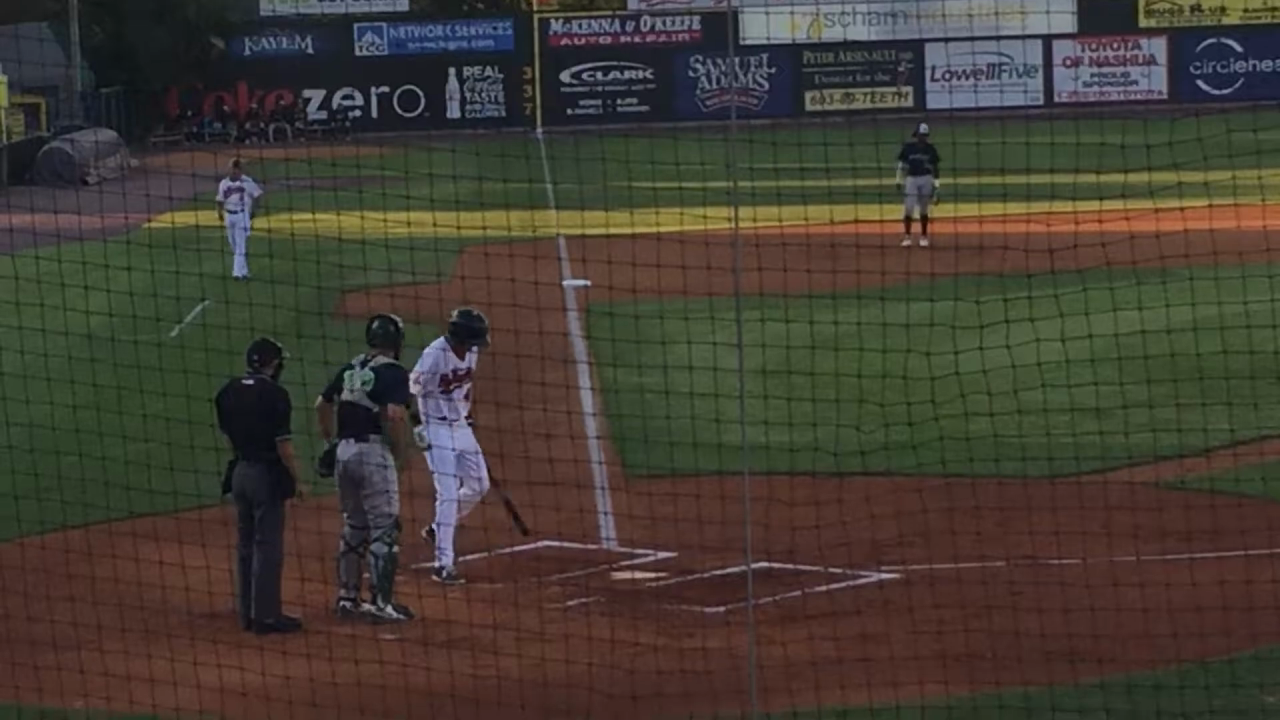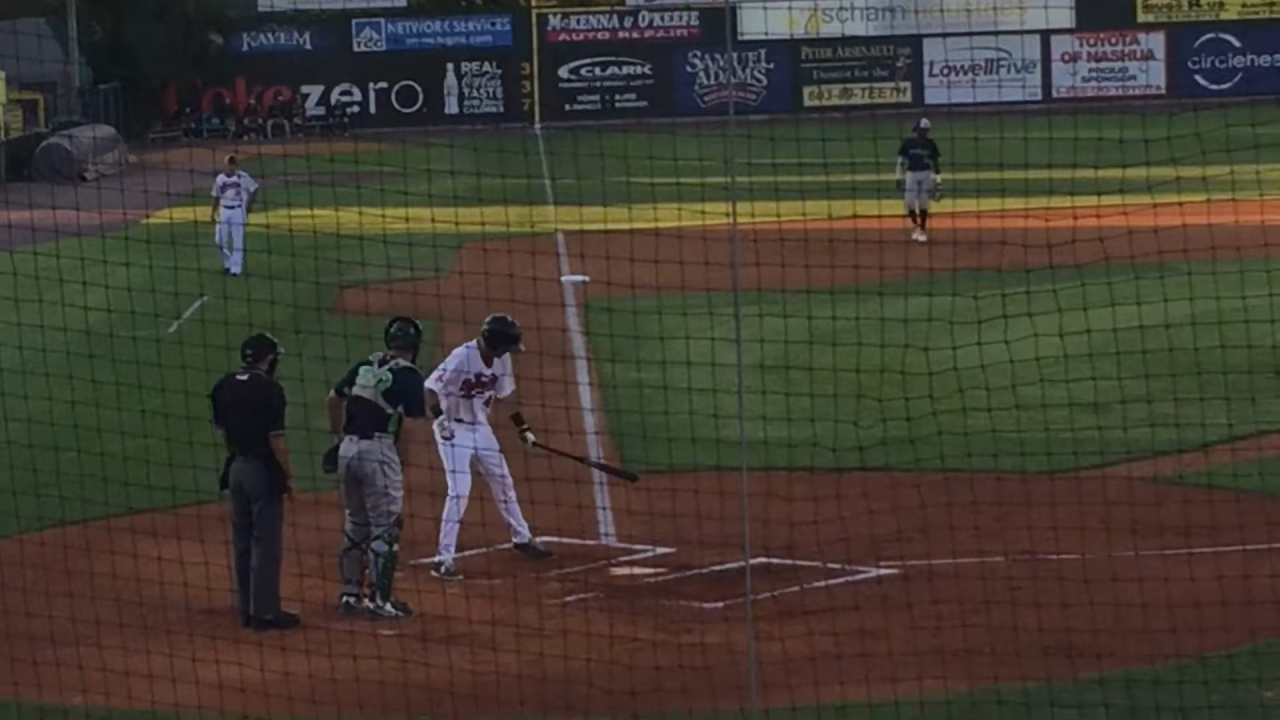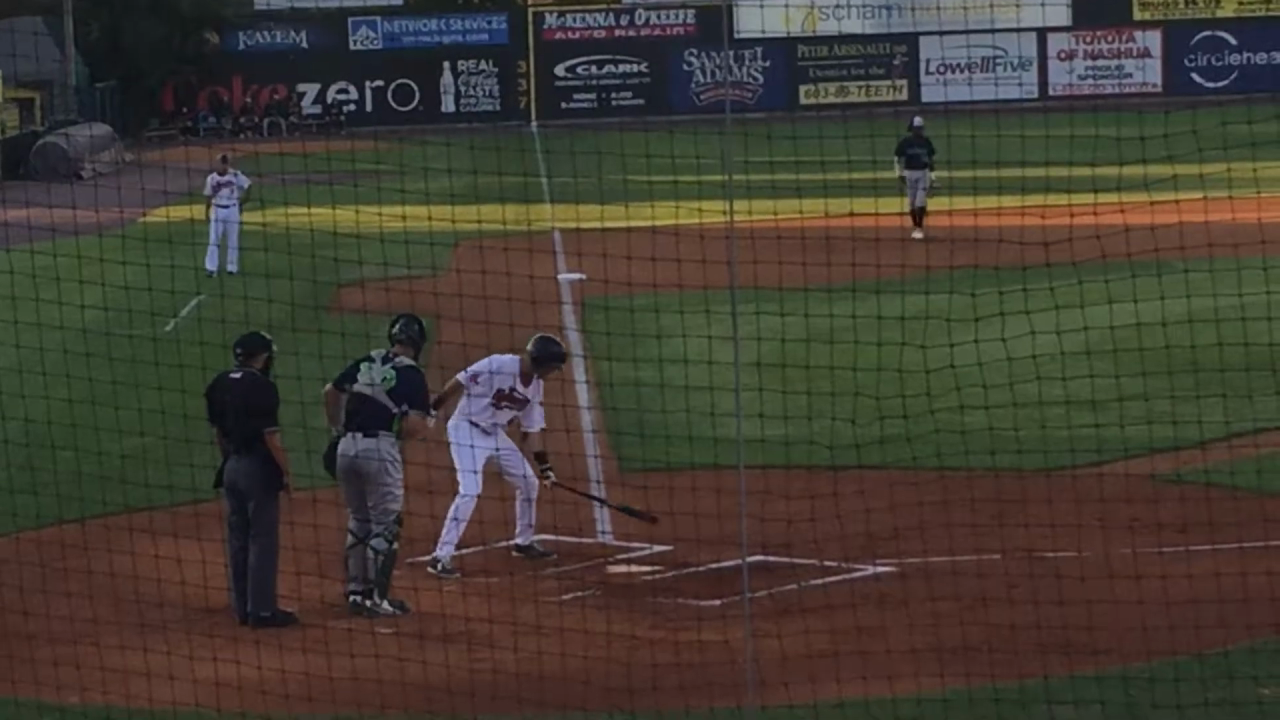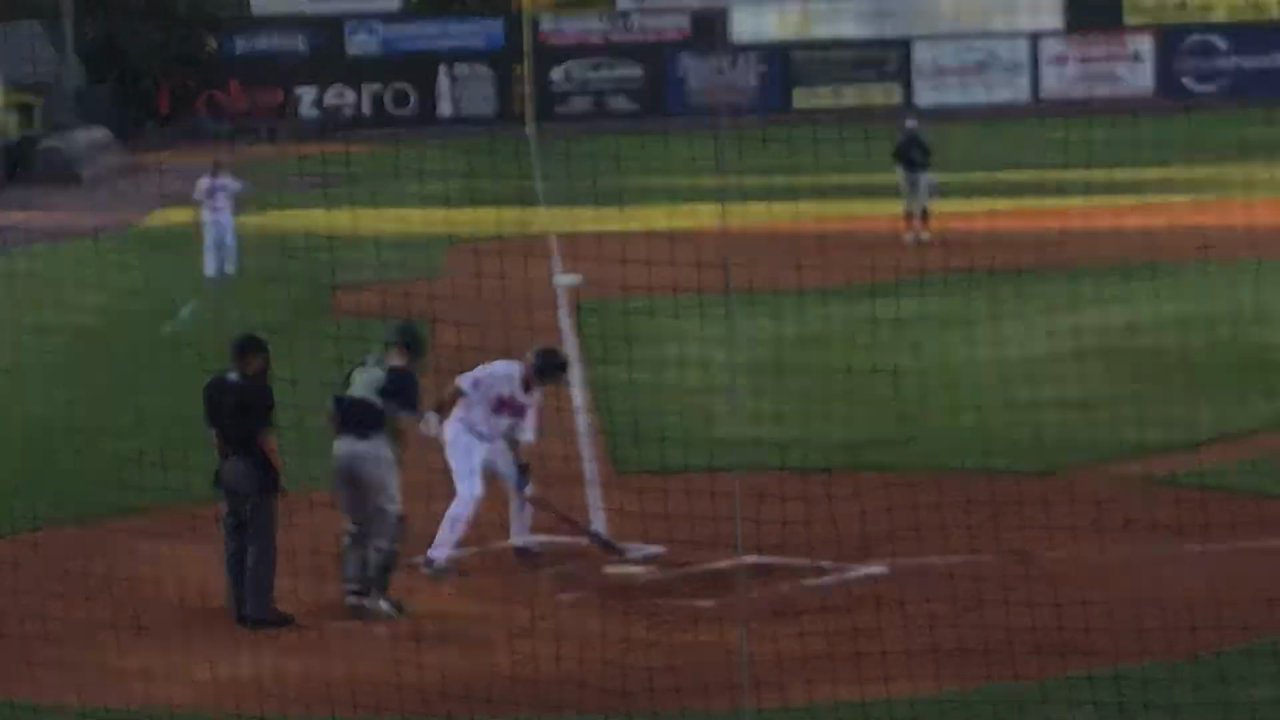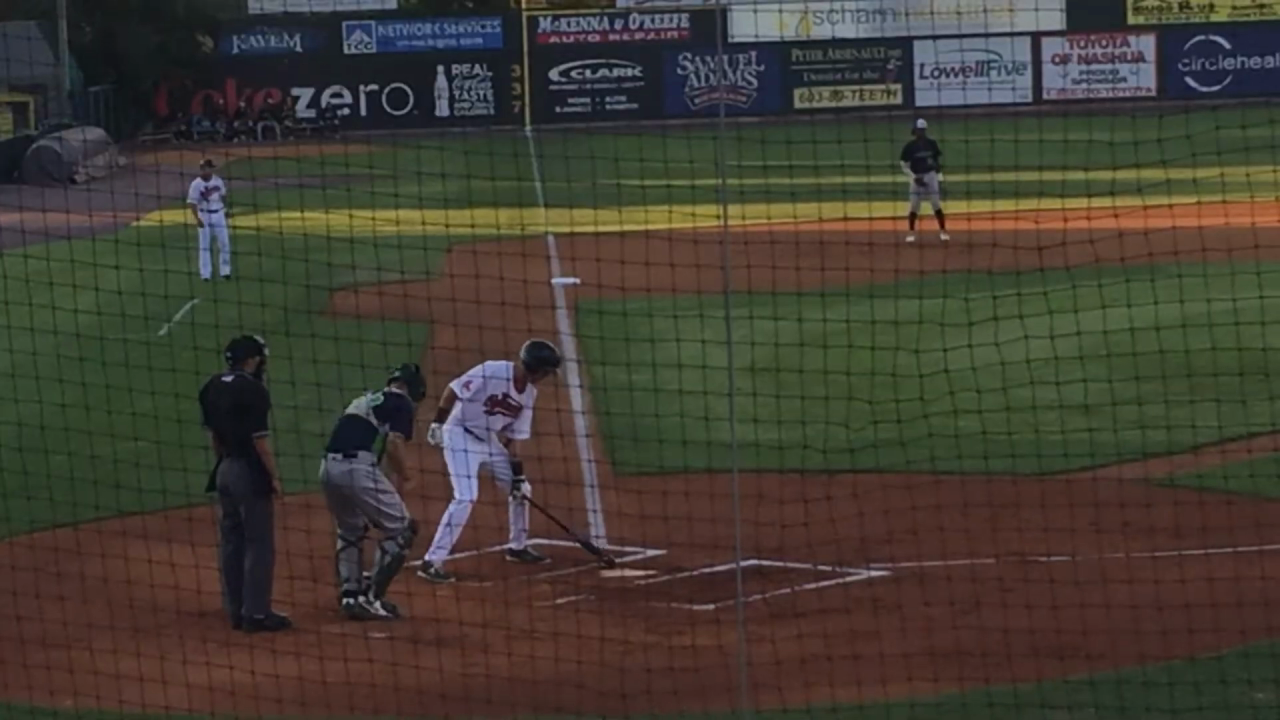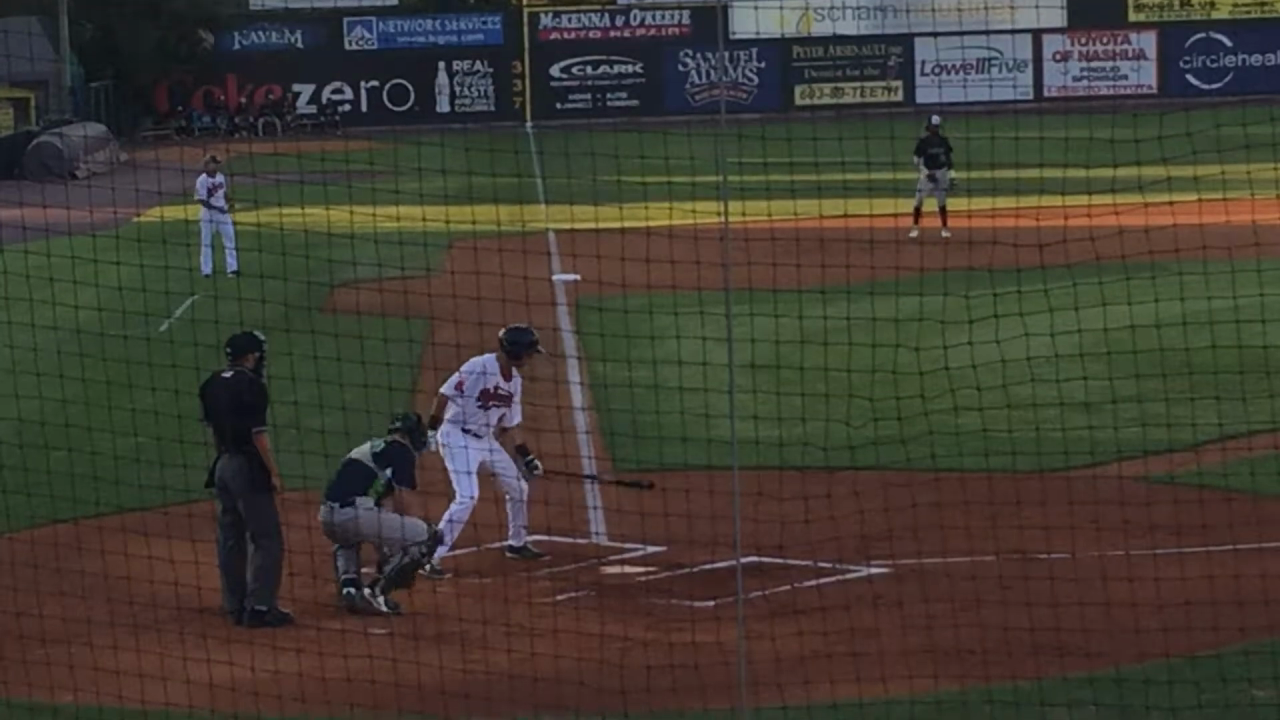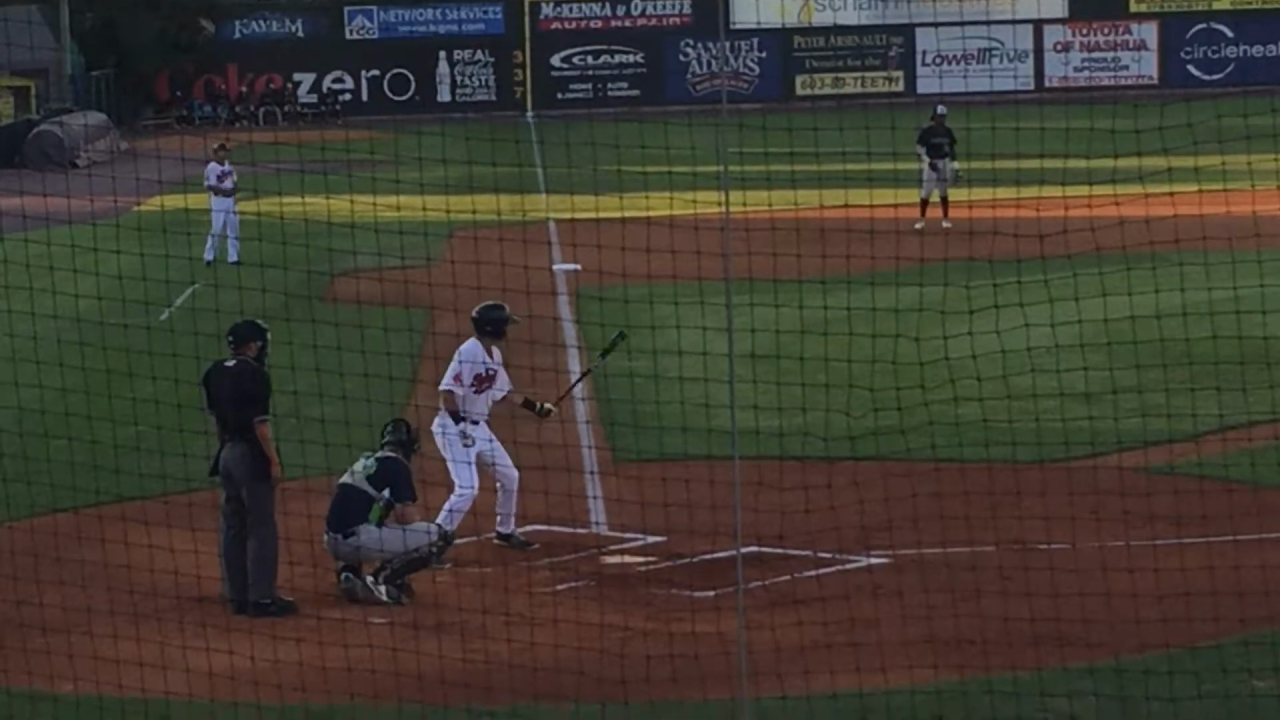
dt=0.3s
person 1, frame 1
left shoulder: (228, 391)
right shoulder: (274, 394)
left elbow: (228, 435)
right elbow: (283, 445)
right wrist: (296, 479)
left hip: (240, 472)
right hip: (267, 474)
left knee: (246, 545)
right knee: (268, 546)
left ankle: (248, 613)
right ankle: (266, 616)
person 1, frame 2
left shoulder: (224, 386)
right shoulder: (269, 389)
left elbow: (224, 433)
right elbow: (276, 440)
right wrist: (288, 476)
left hip: (237, 469)
right hip: (263, 471)
left knee: (242, 541)
right knee: (266, 542)
left ankle: (246, 609)
right ankle: (265, 612)
person 1, frame 3
left shoulder: (219, 385)
right shoulder: (261, 386)
left elbow: (218, 433)
right elbow: (271, 436)
right wrist: (286, 471)
left hip: (231, 467)
right hip: (258, 468)
left knee: (238, 539)
right knee: (263, 540)
left ankle: (243, 607)
right ankle: (262, 610)
person 1, frame 4
left shoulder: (216, 387)
right shoulder: (257, 389)
left elbow: (217, 434)
right elbow: (265, 438)
right wrist: (279, 473)
left hip: (230, 468)
right hip: (254, 469)
left knee: (235, 540)
right knee: (260, 540)
left ankle: (241, 607)
right ankle: (259, 610)
person 1, frame 5
left shoulder: (212, 387)
right shoulder: (252, 390)
left elbow: (213, 434)
right elbow: (260, 439)
right wrist: (274, 476)
left hip: (224, 470)
right hip: (249, 472)
left knee: (231, 542)
right knee: (259, 544)
left ankle: (236, 611)
right ankle: (256, 613)
person 1, frame 6
left shoulder: (211, 384)
right shoulder: (251, 386)
left elbow: (214, 429)
right elbow: (258, 435)
right wrist: (273, 472)
left hip: (223, 466)
right hip: (248, 468)
left knee: (230, 539)
right knee: (266, 537)
left ankle: (236, 606)
right ankle: (260, 605)
person 1, frame 7
left shoulder: (214, 372)
right shoulder: (254, 374)
left elbow: (216, 417)
right elbow: (260, 423)
right wrist: (274, 461)
left hip: (227, 454)
right hip: (251, 456)
left knee: (232, 527)
right knee: (261, 528)
left ankle: (238, 595)
right ankle: (262, 597)
person 2, frame 1
left shoulder: (350, 368)
right shoulder: (394, 372)
left elbow: (322, 405)
right elbow: (395, 414)
left wrist: (331, 442)
right wrist: (401, 451)
left hip: (344, 452)
right hip: (373, 452)
left knee: (353, 527)
right knee: (383, 529)
left ankle: (347, 598)
right ankle: (381, 603)
person 2, frame 2
left shoulder: (364, 366)
right shoulder: (410, 376)
left elbow: (333, 399)
right elbow: (409, 425)
left wrist: (339, 437)
right wrist: (398, 458)
left hip: (348, 449)
right hip: (378, 451)
left knee: (356, 524)
right knee: (385, 527)
left ankle: (350, 594)
right ankle: (380, 600)
person 2, frame 3
left shoulder: (365, 362)
right shoulder: (412, 374)
left elbow: (330, 391)
right elbow: (416, 428)
left wrist: (337, 430)
right wrist: (412, 426)
left hip: (347, 447)
right hip: (379, 449)
left knee: (358, 522)
right knee: (385, 525)
left ankle: (355, 592)
right ankle: (376, 598)
person 2, frame 4
left shoulder: (360, 369)
right shoulder: (403, 375)
left elbow: (337, 412)
right elbow: (404, 425)
right wrist: (399, 448)
left hip: (343, 449)
right hip: (372, 450)
left knee: (356, 525)
right knee: (386, 525)
left ankle: (354, 592)
right ankle: (375, 598)
person 2, frame 5
left shoulder: (365, 399)
right shoulder: (401, 403)
right elbow: (394, 445)
right wrist: (402, 475)
left hip: (328, 468)
right hip: (356, 468)
left knee: (350, 533)
right knee: (402, 529)
left ankle: (350, 596)
right ankle: (370, 596)
person 2, frame 6
left shoulder: (371, 446)
right shoulder: (402, 450)
right elbow: (402, 500)
left wrist: (384, 554)
right wrist: (410, 521)
left hip: (329, 514)
right hip: (354, 511)
left knee: (348, 538)
right knee: (429, 537)
left ankle: (350, 589)
right ankle: (376, 593)
person 2, frame 7
left shoulder: (363, 462)
right shoulder: (396, 465)
right elbow: (404, 517)
left hip: (333, 542)
right hip: (357, 539)
right knee: (440, 537)
left ankle: (348, 575)
right ankle: (379, 582)
person 3, frame 1
left shoulder: (471, 351)
right shoulder: (435, 354)
right elbow: (411, 392)
left wrist: (469, 418)
right wrist: (420, 426)
left hip: (460, 427)
right hip: (436, 429)
left knee: (480, 483)
right knee: (447, 494)
left ankle: (438, 531)
right ankle: (443, 564)
person 3, frame 2
left shoulder: (502, 359)
right shoulder: (462, 356)
left elbow: (504, 394)
right elbow: (431, 388)
left wrist: (523, 428)
right wrist: (440, 418)
left hip: (480, 427)
right hip: (454, 428)
left knee: (503, 482)
right knee: (459, 491)
left ankle: (522, 540)
right ankle: (443, 560)
person 3, frame 3
left shoulder: (536, 386)
right shoulder: (498, 365)
left elbow: (531, 430)
right elbow: (460, 381)
left wrist: (544, 465)
right wrist: (433, 408)
left hip: (495, 434)
right hip: (467, 430)
left knee: (529, 482)
right knee: (469, 491)
left ankle: (523, 542)
right ankle: (439, 556)
person 3, frame 4
left shoulder: (533, 395)
right shoulder: (501, 372)
left elbow: (521, 438)
right elbow: (461, 386)
left wrist: (523, 477)
right wrist: (436, 413)
left hip: (491, 440)
right hip: (464, 434)
left knee: (522, 488)
right knee: (469, 495)
left ankle: (520, 542)
right ankle: (434, 557)
person 3, frame 5
left shoulder: (529, 392)
right shoulder: (491, 371)
left elbow: (516, 436)
right elbow: (453, 390)
left wrist: (519, 476)
right wrist: (438, 422)
left hip: (489, 441)
right hip: (461, 436)
left knee: (521, 489)
right knee: (465, 498)
left ankle: (517, 547)
right ankle: (432, 562)
person 3, frame 6
left shoulder: (515, 379)
right shoulder: (479, 367)
left elbow: (510, 424)
right elbow: (444, 394)
left wrist: (527, 457)
right wrist: (431, 430)
left hip: (486, 438)
right hip: (458, 437)
left knee: (518, 486)
right knee: (467, 498)
left ankle: (517, 543)
right ankle: (428, 557)
person 3, frame 7
left shoulder: (494, 354)
right shoulder: (468, 352)
left elbow: (503, 390)
right elbow: (446, 391)
left wrist: (535, 407)
right wrist: (460, 423)
left hip: (478, 427)
right hip: (453, 428)
left knee: (509, 477)
right knee: (467, 490)
left ankle: (505, 531)
